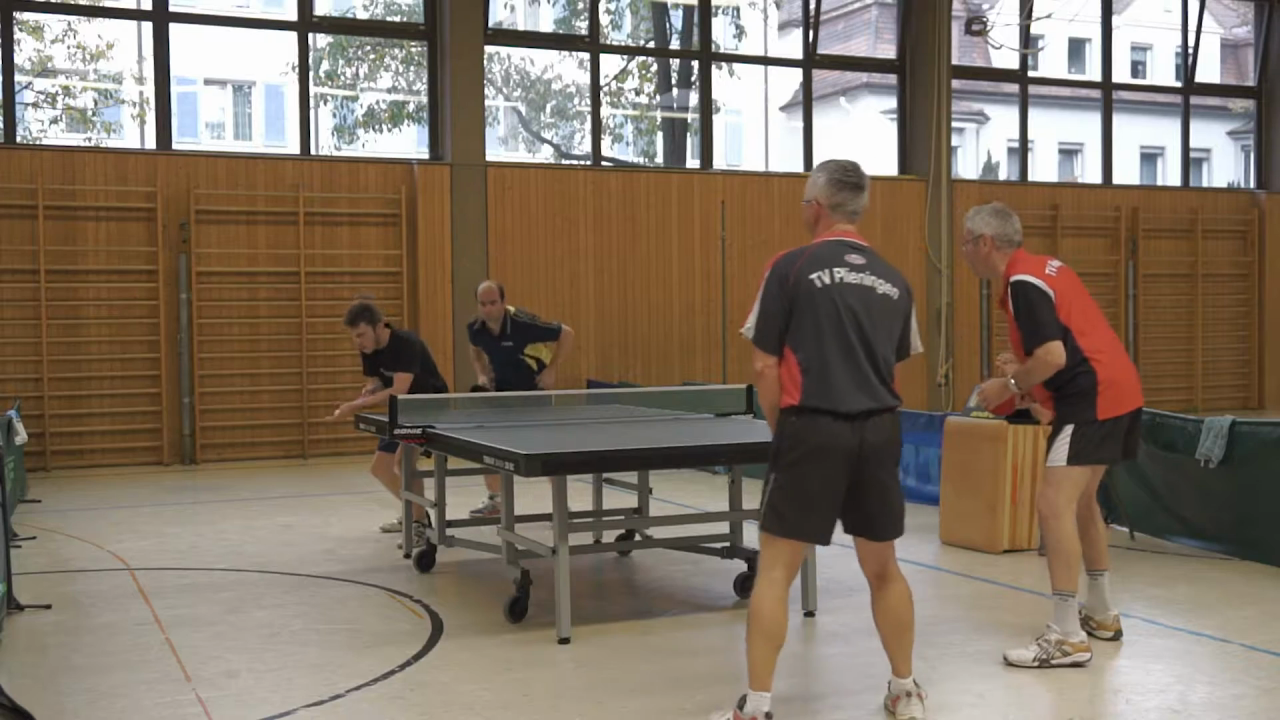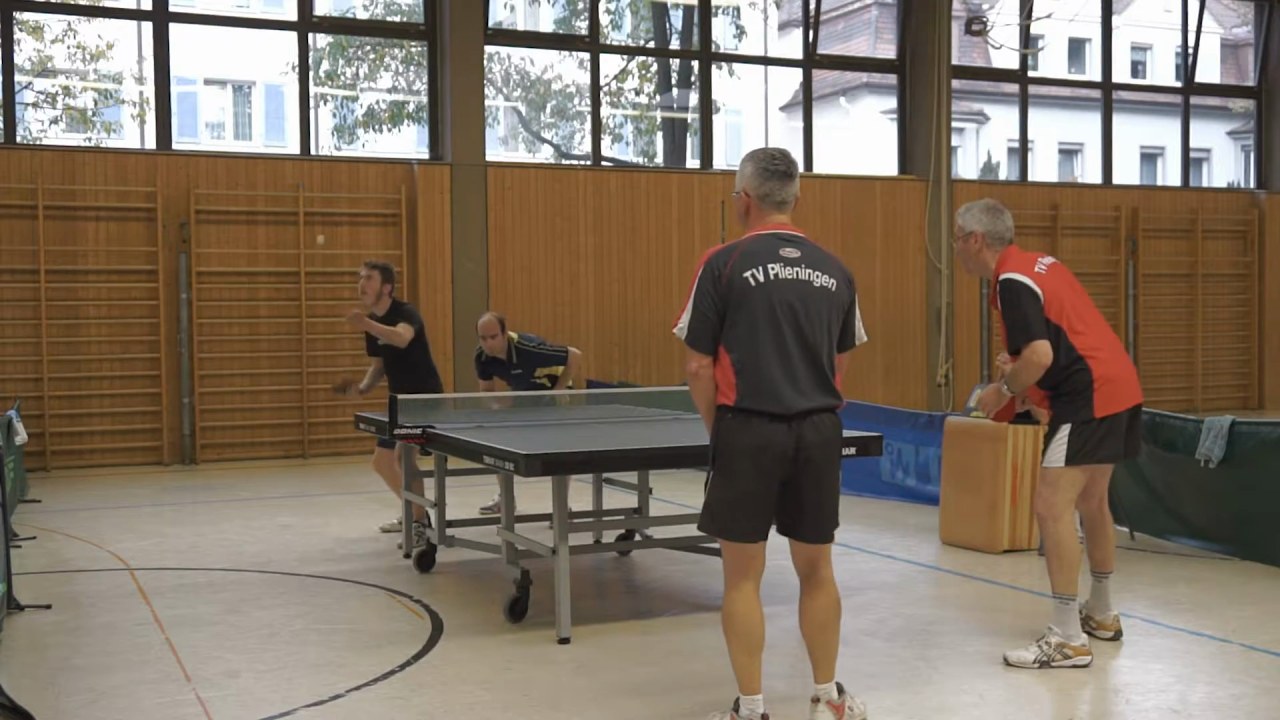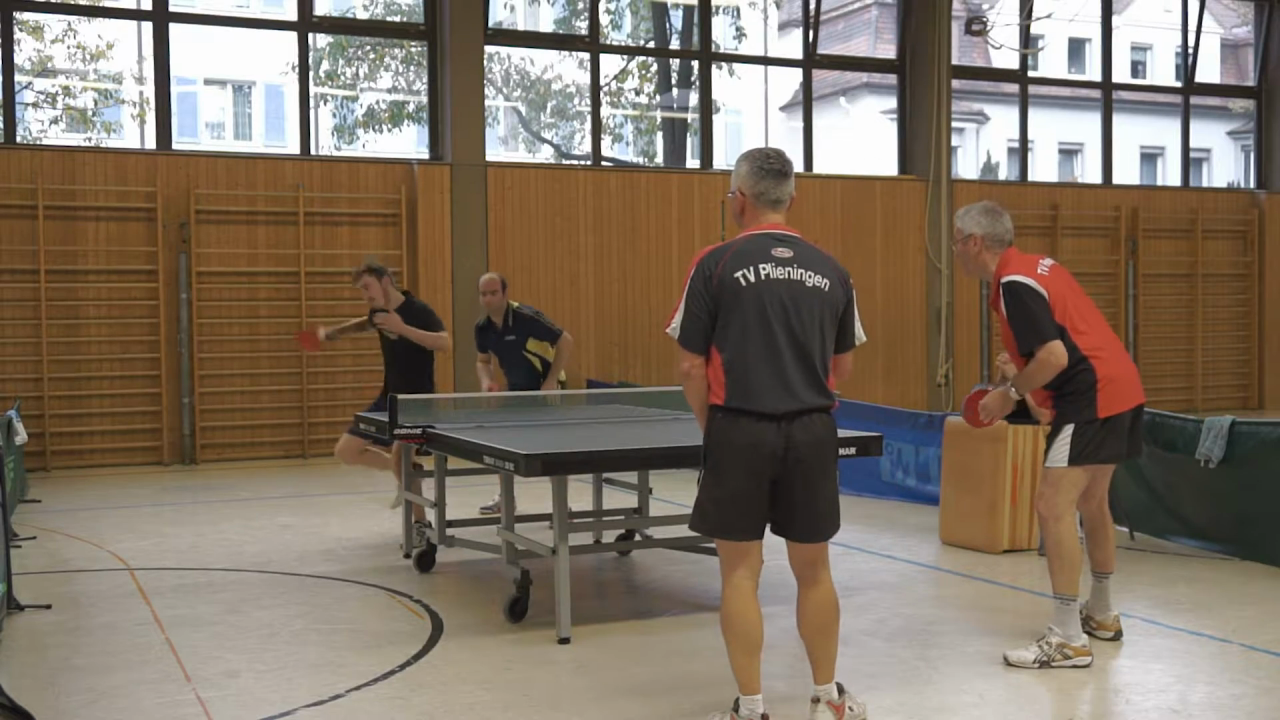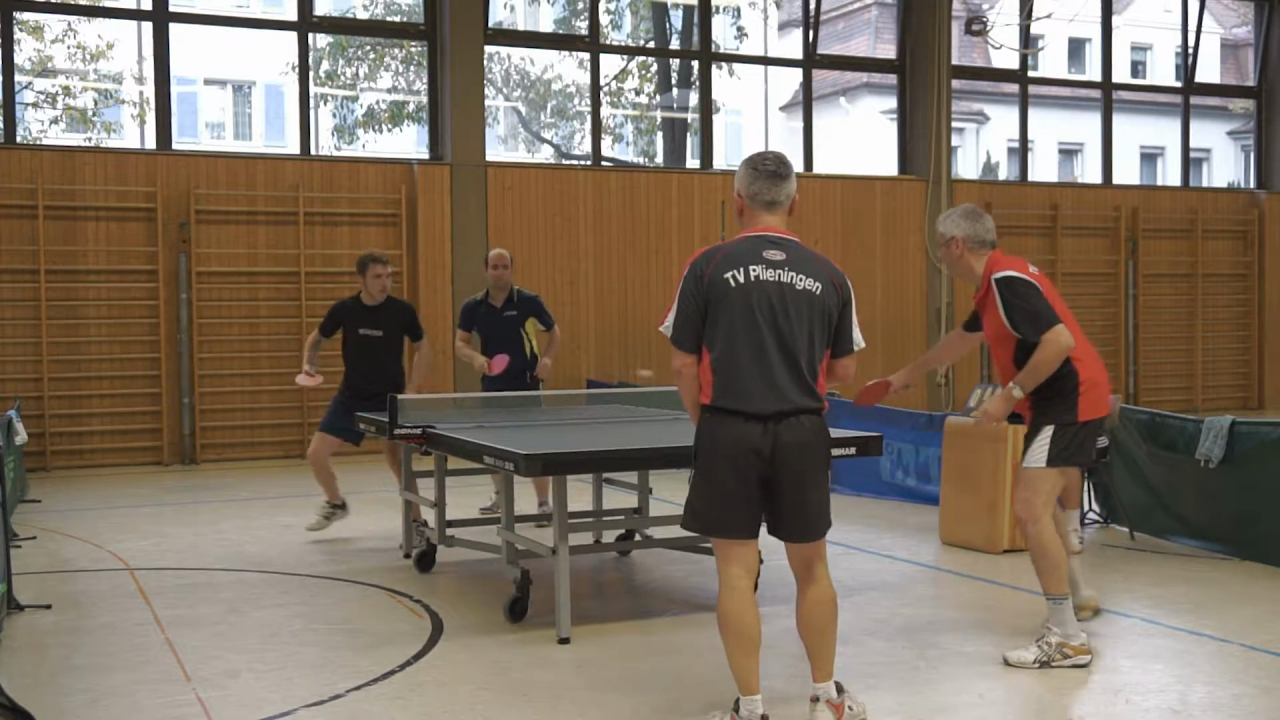
dt=0.5s
person 1, frame 1
left shoulder: (793, 267)
right shoulder: (894, 281)
left elbow: (764, 364)
left wrist: (780, 430)
left hip: (811, 432)
right hip: (877, 433)
left knee: (774, 572)
right knee: (883, 569)
person 1, frame 2
left shoulder: (723, 264)
right shoulder: (835, 271)
left elbow: (698, 366)
right elbow: (841, 360)
left wrist: (717, 431)
left hip: (750, 431)
right hip: (819, 432)
left knee: (742, 577)
right knee: (816, 571)
person 1, frame 3
left shoulder: (716, 264)
right shoulder: (831, 272)
left elbow: (692, 366)
right elbow: (841, 366)
left wrist: (711, 430)
left hip: (741, 433)
right hip: (811, 433)
left knee: (740, 575)
right knee: (813, 571)
person 1, frame 4
left shoulder: (708, 266)
right shoulder: (829, 276)
left elbow: (683, 364)
right elbow: (843, 370)
left wrist: (704, 427)
left hip: (730, 433)
right hip: (802, 434)
left knee: (736, 574)
right knee: (812, 571)
person 2, frame 1
left shoulder: (1023, 283)
right shoulder: (1042, 268)
left elbow: (1052, 356)
left wrist: (1009, 385)
right wrist: (1025, 378)
left hip: (1091, 400)
right hip: (1115, 390)
left knee: (1054, 505)
right knee: (1080, 501)
left ankle: (1066, 636)
right ankle: (1100, 613)
person 2, frame 2
left shoulder: (1012, 281)
right shoulder: (1038, 263)
left elbow: (1039, 355)
left wrist: (1002, 390)
right wrist: (1020, 384)
left hip: (1089, 399)
right hip: (1117, 388)
left knee: (1052, 507)
right knee: (1091, 502)
left ankle: (1068, 639)
right ankle: (1101, 614)
person 2, frame 3
left shoulder: (1014, 284)
right shoulder: (1034, 265)
left elbow: (1054, 356)
left wrist: (1009, 394)
right wrist: (1017, 389)
left hip: (1092, 398)
right hip: (1117, 388)
left knee: (1053, 508)
right knee: (1091, 502)
left ankle: (1068, 639)
right ankle: (1101, 614)
person 2, frame 4
left shoulder: (1007, 281)
right shoulder: (998, 278)
left elbow: (1061, 340)
right elbow: (963, 338)
left wrist: (1010, 394)
right wrist: (904, 377)
left hip: (1068, 403)
right hip: (1073, 400)
left knee: (1030, 511)
right knee: (1041, 503)
left ankle: (1067, 639)
right ankle: (1076, 596)
person 3, frame 1
left shoulder: (407, 343)
right shoulder: (368, 348)
left elbow: (399, 391)
right elbow: (378, 384)
left wrist: (356, 406)
right wrist: (369, 392)
left knee: (403, 458)
right knee: (380, 468)
left ankle: (420, 525)
right ankle: (414, 514)
person 3, frame 2
left shoulder: (406, 312)
right shoulder: (371, 321)
left elbow: (402, 339)
left wrist: (367, 325)
right wrist: (362, 387)
left hip: (426, 398)
left knee: (403, 455)
right knee: (382, 462)
left ankle: (420, 524)
right ankle: (413, 513)
person 3, frame 3
left shoulder: (419, 310)
right shoulder: (376, 309)
left elbow: (445, 344)
right elbow: (366, 322)
left wrist: (404, 329)
right wrist: (333, 331)
left hip: (417, 398)
right hip: (388, 397)
left knee: (396, 455)
right knee: (345, 451)
left ankle: (420, 524)
person 3, frame 4
left shoulder: (402, 310)
right shoulder: (343, 310)
left elbow: (421, 347)
right elbow: (317, 338)
left wrist: (412, 389)
right wrist: (308, 363)
left hip: (389, 397)
right hip: (350, 396)
left knee: (395, 456)
right knee: (316, 455)
left ankle: (417, 523)
right ankle: (336, 503)
person 4, frame 1
left shoulder: (524, 323)
right shoulder: (474, 328)
left elbow: (567, 334)
left wrist: (550, 370)
right wrist: (481, 374)
left hip: (536, 386)
right hip: (503, 387)
right ankle: (494, 500)
person 4, frame 2
left shoulder: (530, 349)
right shoulder: (482, 357)
left elbow: (575, 356)
right elbow: (486, 389)
left wrist: (559, 390)
left hip: (551, 392)
right hip: (522, 394)
person 4, frame 3
left shoulder: (528, 318)
right shoulder: (482, 327)
left elbow: (566, 342)
right elbow: (483, 361)
left wrist: (551, 381)
right wrist: (486, 381)
left hip: (543, 387)
right hip: (516, 388)
person 4, frame 4
left shoulder: (529, 301)
right shoulder: (473, 306)
left elbow: (554, 332)
right elbow: (460, 344)
left wrist: (547, 359)
right wrist: (476, 357)
left hip: (525, 382)
right hip: (491, 384)
left ankle: (544, 504)
right ankle: (501, 494)
